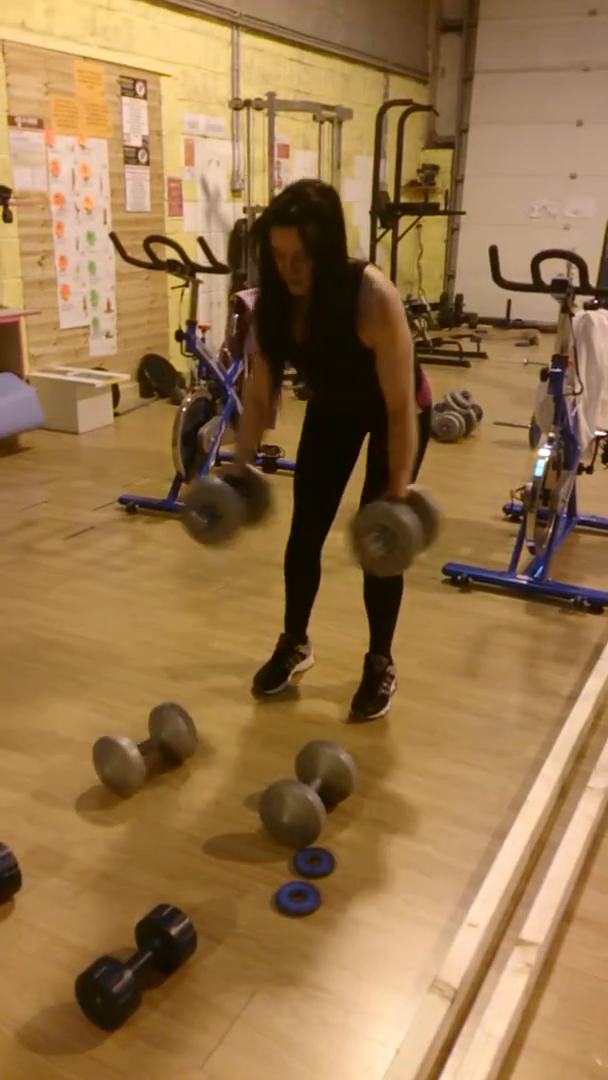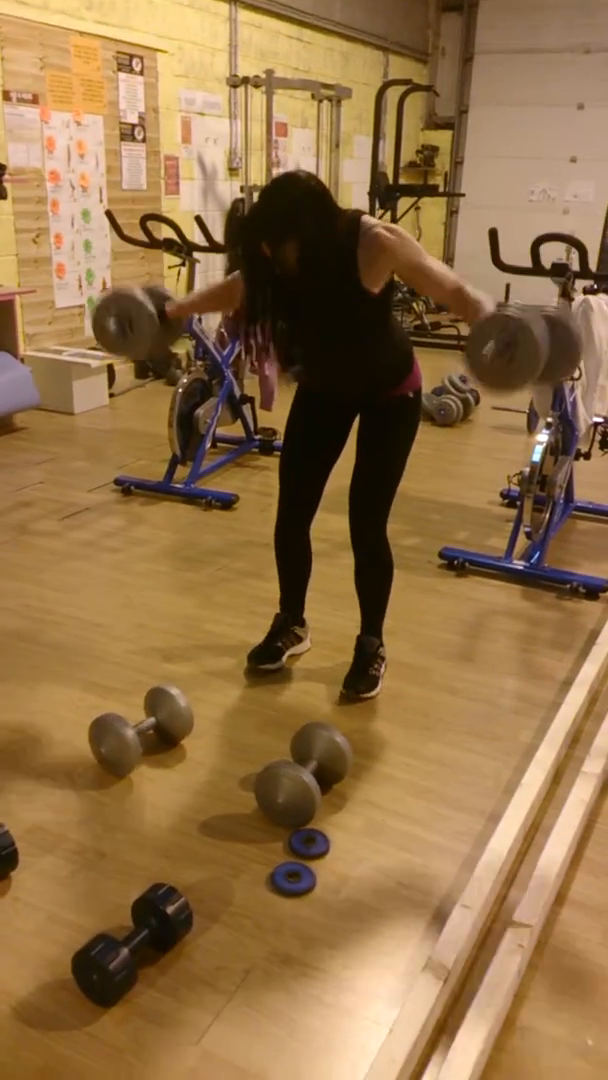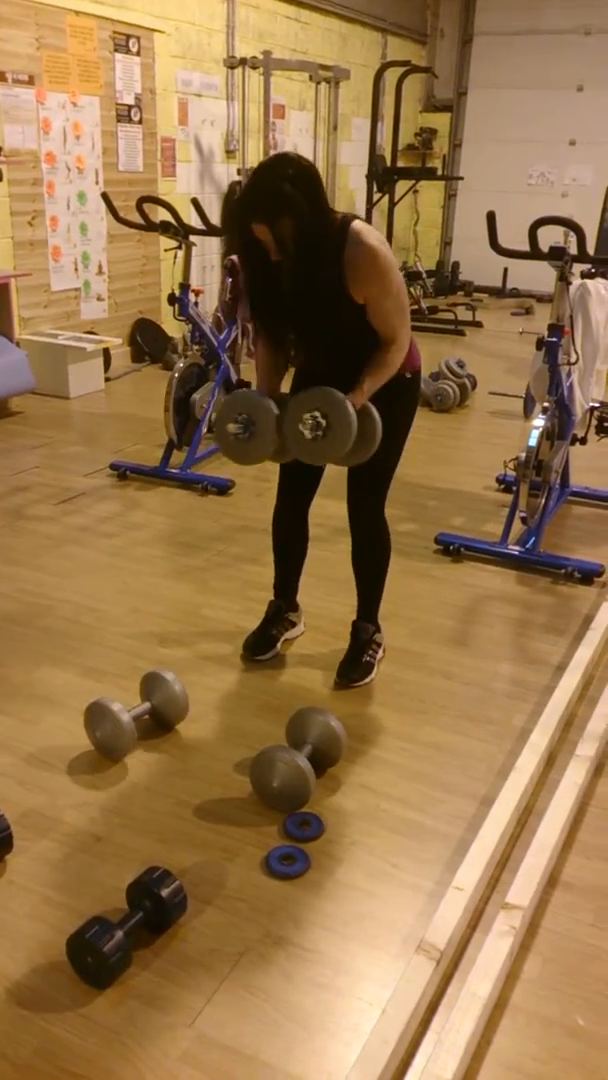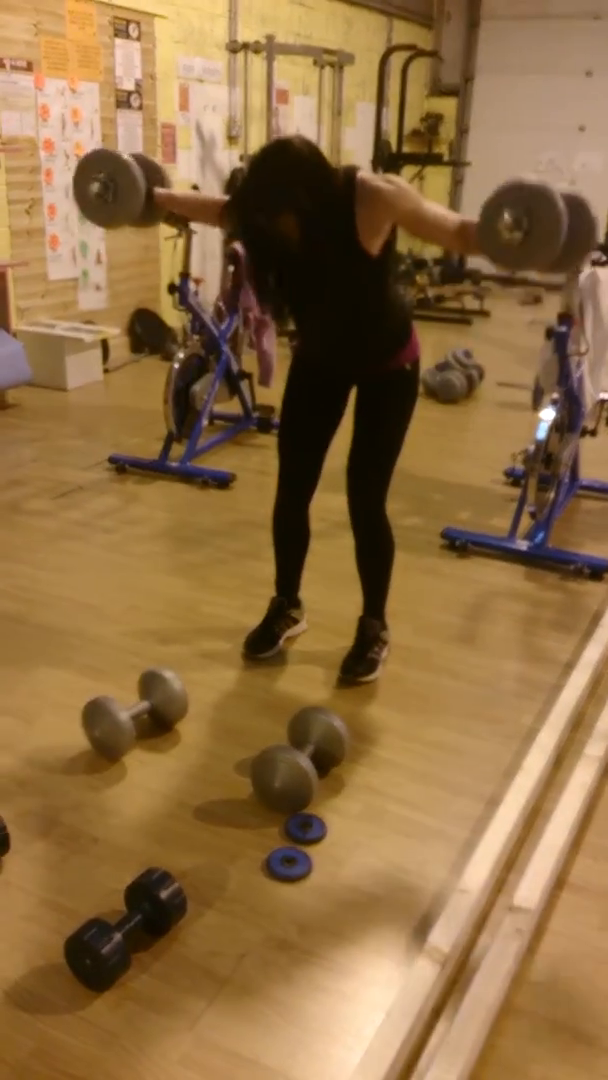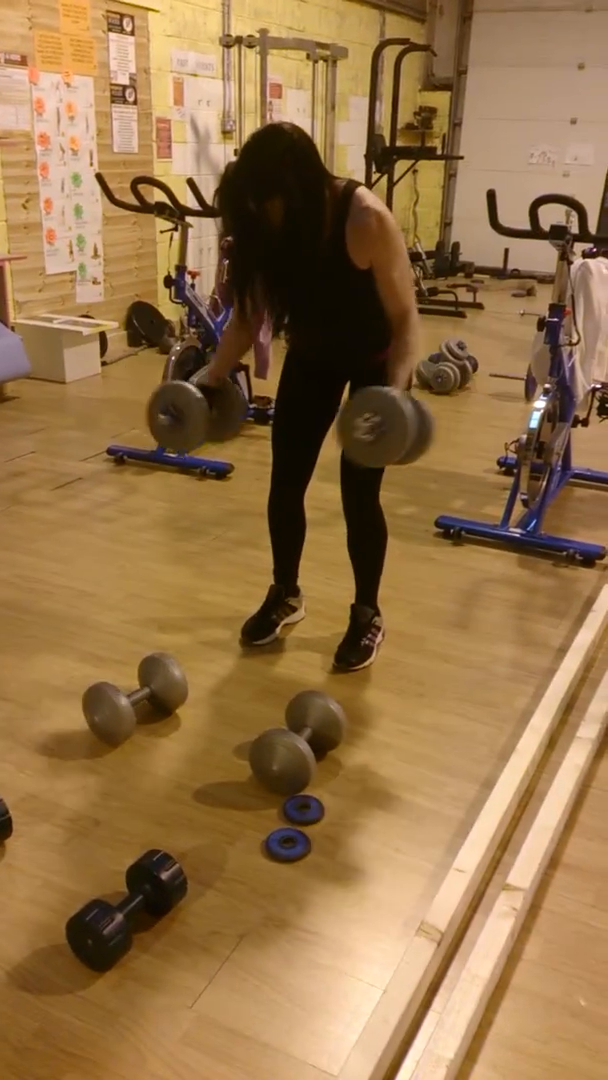
dt=0.7s
person 1, frame 1
left shoulder: (373, 300)
right shoulder: (272, 300)
left elbow: (401, 405)
right elbow: (260, 386)
left wrist: (397, 492)
right wrist: (240, 461)
left hip: (391, 411)
right hip: (331, 410)
right knee: (305, 530)
left ankle: (380, 665)
right ankle: (293, 644)
person 1, frame 2
left shoulder: (374, 244)
right shoulder: (276, 256)
left elbow: (455, 292)
right elbow: (236, 292)
right wrist: (178, 307)
left hip: (389, 392)
right hip: (322, 388)
left knee: (366, 523)
right knee: (291, 512)
left ankle: (372, 645)
right ankle: (290, 624)
person 1, frame 3
left shoulder: (364, 253)
right shoulder: (265, 255)
left elbow: (396, 341)
right elbow: (270, 335)
left wrist: (352, 402)
right wrist: (265, 399)
left hip: (385, 379)
right hip: (319, 371)
left knee: (364, 505)
right knee: (290, 494)
left ankle: (368, 631)
right ankle: (284, 609)
person 1, frame 4
left shoulder: (371, 197)
right shoulder: (271, 213)
left elbow: (457, 231)
right elbow: (221, 209)
right wrist: (158, 200)
left hip: (387, 362)
right hip: (317, 357)
left knee: (365, 499)
right knee: (292, 488)
left ankle: (374, 627)
right ankle: (286, 606)
person 1, frame 5
left shoulder: (366, 220)
right shoulder: (263, 225)
left elbow: (404, 318)
right elbow: (249, 309)
left wrist: (395, 393)
right wrist: (214, 377)
left hip: (375, 360)
right hip: (310, 357)
left knee: (358, 492)
right knee: (285, 482)
left ankle: (367, 614)
right ankle: (284, 595)
